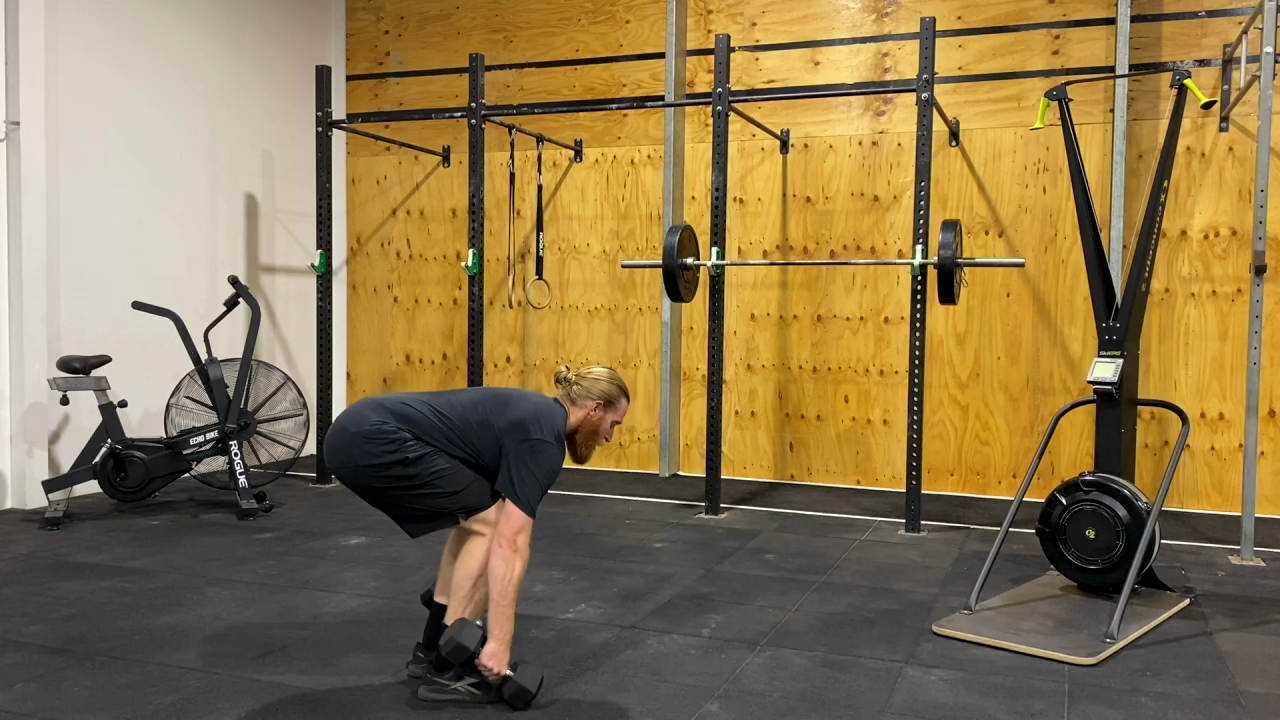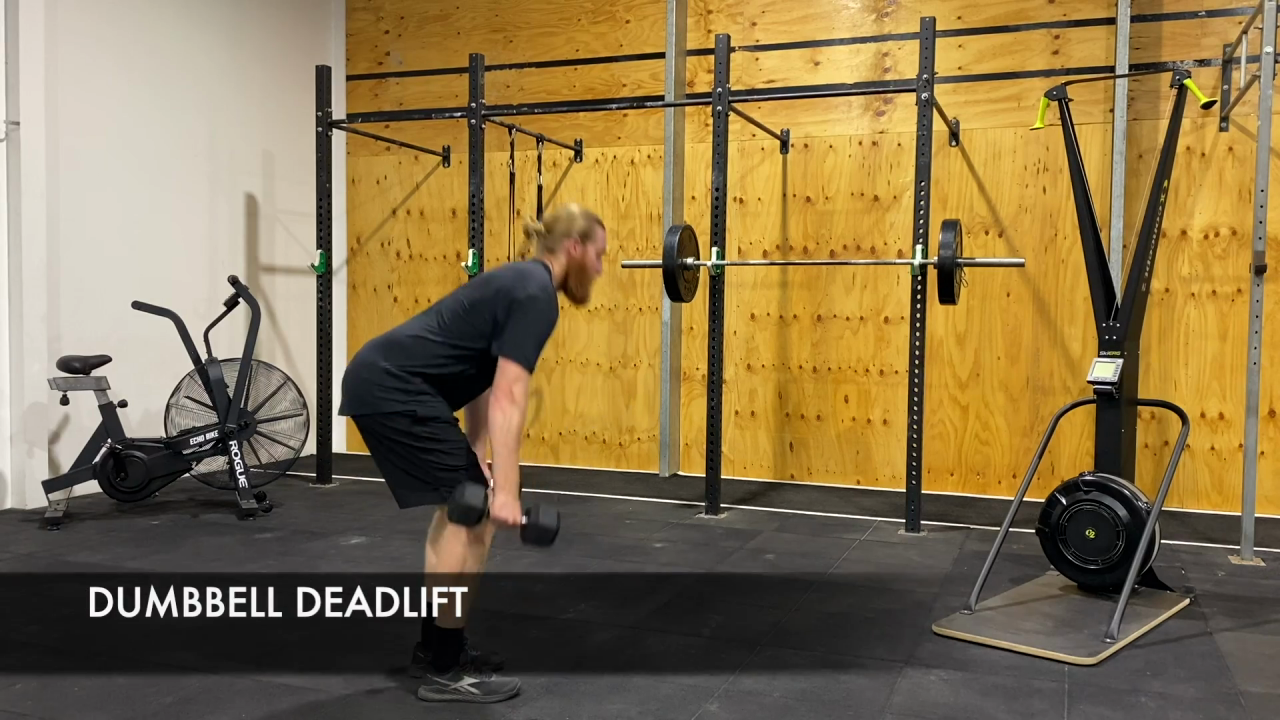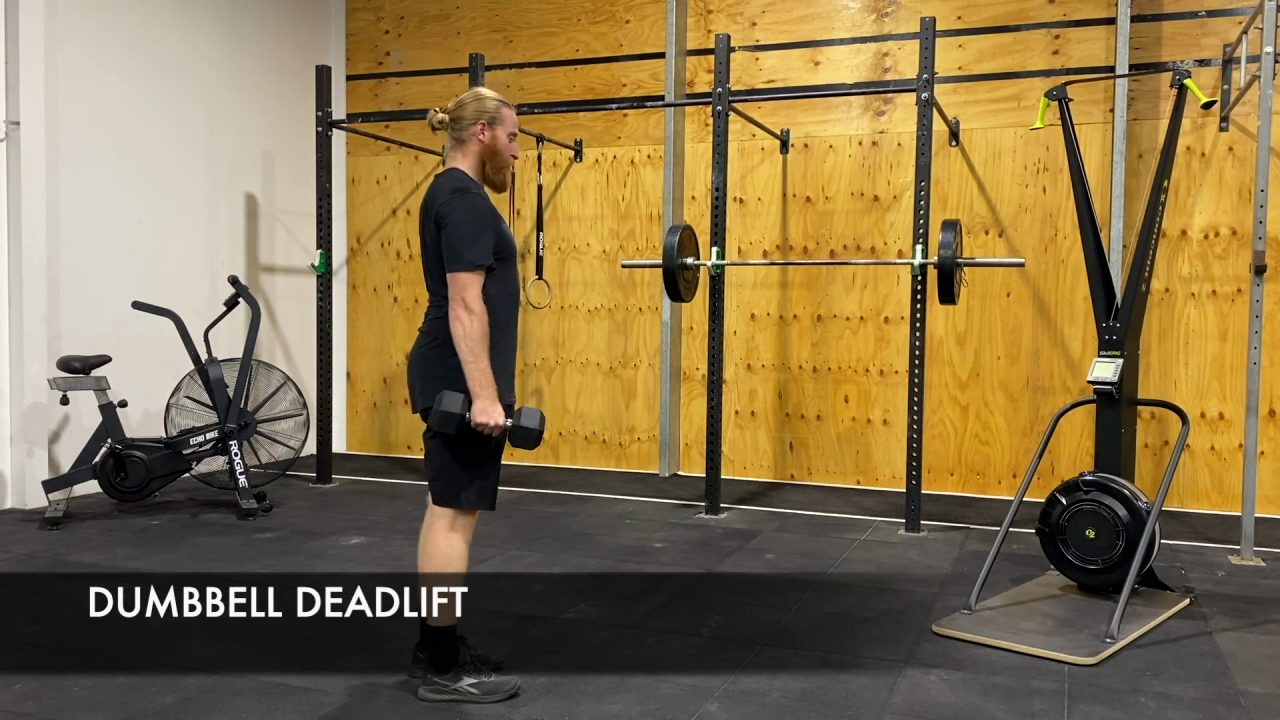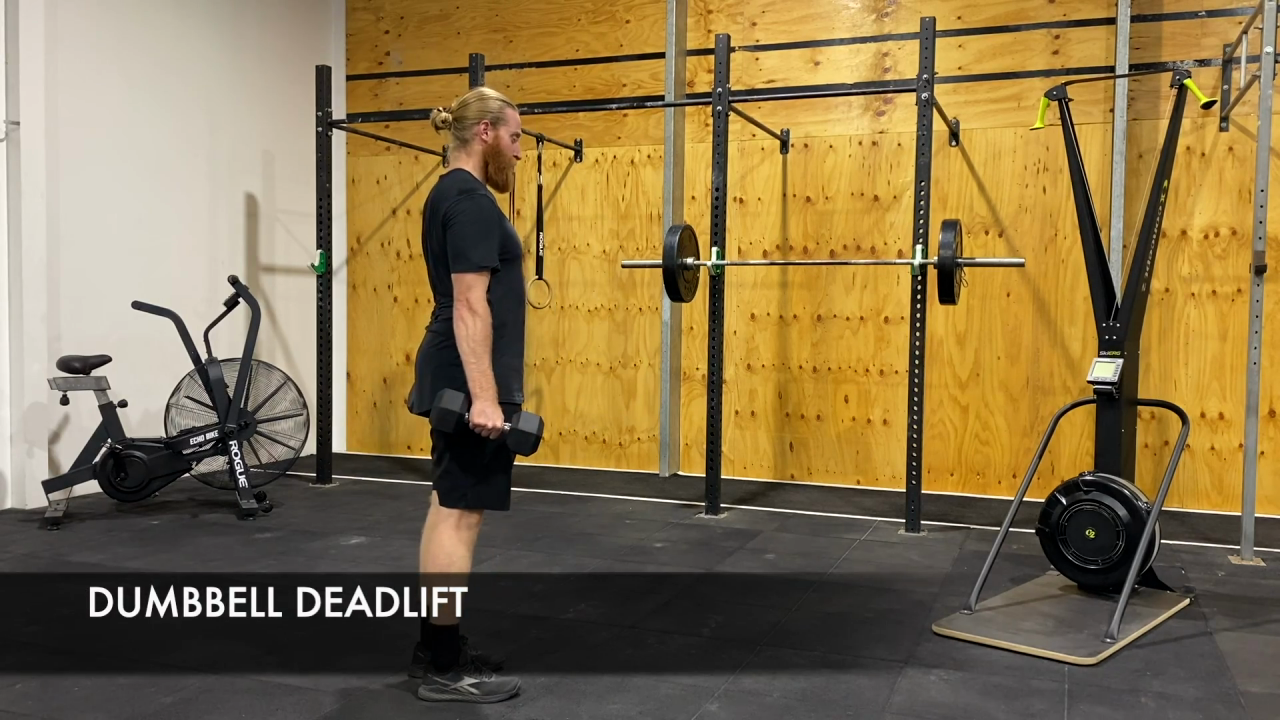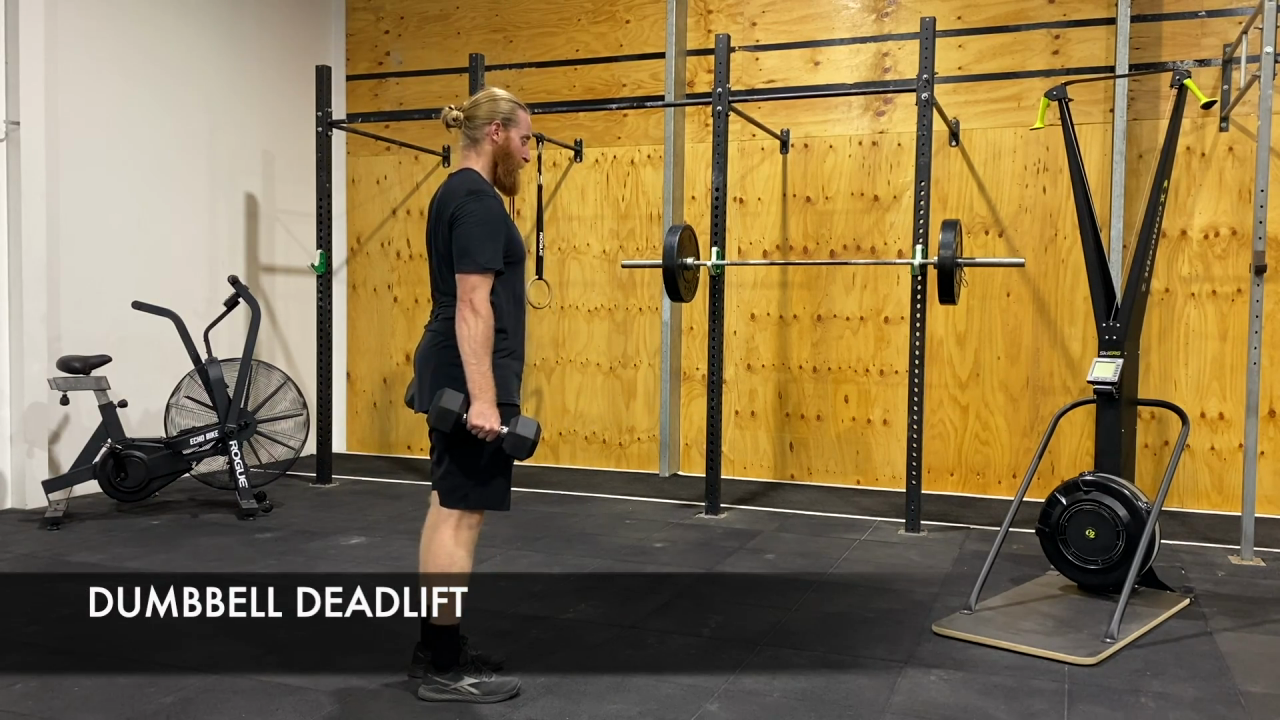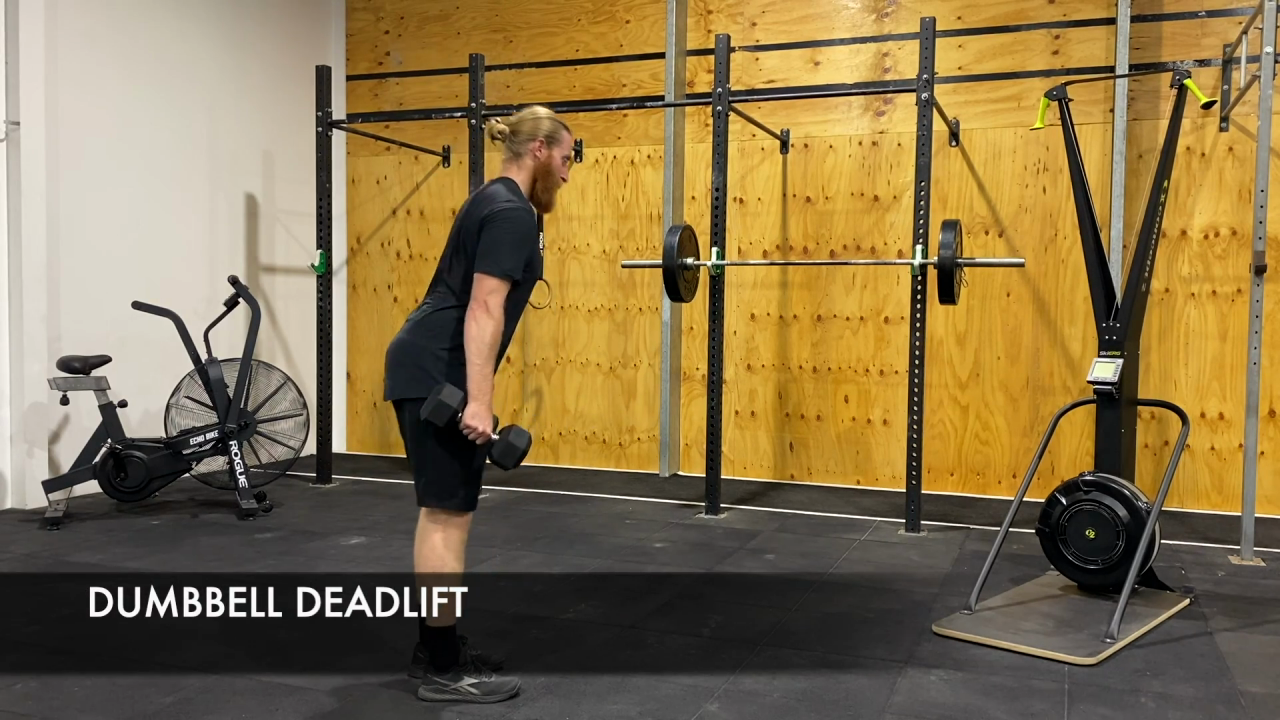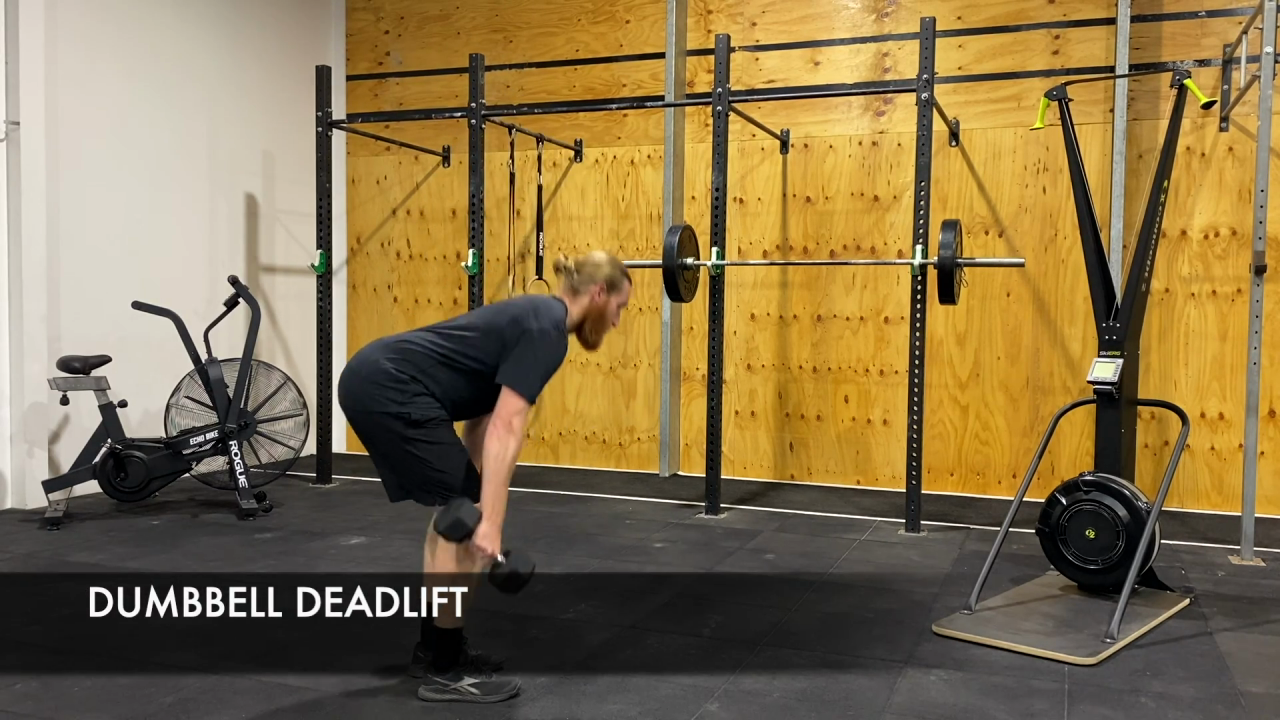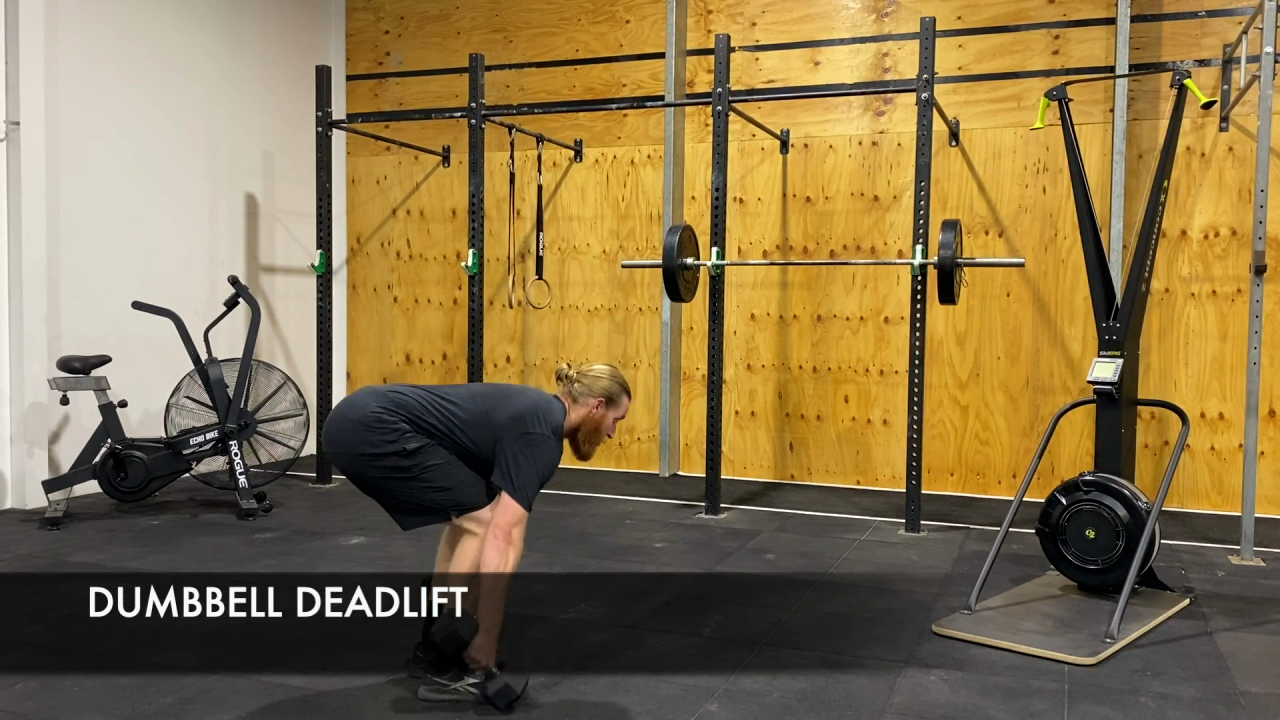
dt=0.5s
person 1, frame 1
left shoulder: (536, 415)
right shoulder: (541, 439)
right elbow: (510, 547)
right wrist: (499, 645)
left hip: (357, 435)
right hip: (372, 442)
left knee: (476, 516)
right knee: (488, 523)
left ankle: (435, 647)
right ankle: (447, 667)
person 1, frame 2
left shoulder: (522, 284)
right shoulder: (537, 298)
left elbow: (486, 386)
right elbow: (509, 398)
left wrist: (476, 461)
right wrist: (507, 492)
left hip: (379, 379)
right hip: (393, 390)
left ankle: (437, 646)
right ankle: (446, 667)
person 1, frame 3
left shoulder: (451, 195)
right shoulder: (464, 198)
right elbow: (464, 303)
right wrist: (484, 394)
left hip: (450, 377)
right hip: (461, 380)
left knee: (447, 510)
right knee: (456, 514)
left ankle: (437, 647)
right ankle: (444, 667)
person 1, frame 4
left shoulder: (451, 195)
right shoulder: (471, 201)
right elbow: (470, 306)
right wrist: (485, 396)
left hip: (456, 377)
right hip: (471, 382)
left knee: (448, 507)
right knee: (461, 513)
left ankle: (436, 646)
right ankle: (444, 666)
person 1, frame 5
left shoulder: (456, 194)
right shoulder: (478, 201)
right elbow: (472, 306)
right wrist: (484, 398)
left hip: (451, 374)
right hip: (469, 379)
left knee: (447, 508)
right knee: (461, 514)
left ankle: (438, 647)
right ankle: (444, 667)
person 1, frame 6
left shoulder: (493, 202)
right shoulder: (511, 212)
right elbow: (483, 309)
left wrist: (471, 391)
right wrist: (478, 400)
left hip: (427, 366)
right hip: (440, 373)
left knee: (440, 509)
right knee: (449, 514)
left ankle: (436, 645)
right ankle: (443, 666)
person 1, frame 7
left shoulder: (536, 317)
right shoulder: (545, 334)
left elbow: (486, 412)
right elbow: (505, 429)
left wrist: (465, 478)
right wrist: (489, 525)
left hip: (370, 380)
right hip: (385, 390)
left knee: (454, 505)
left ankle: (436, 646)
right ankle: (444, 668)
person 1, frame 8
left shoulder: (536, 411)
right shoulder: (541, 436)
left elbow: (487, 499)
right elbow: (504, 536)
right wrist: (487, 637)
left hip: (358, 422)
right hip: (371, 432)
left knee: (469, 515)
right knee: (479, 521)
left ankle: (436, 645)
right ankle: (445, 667)
